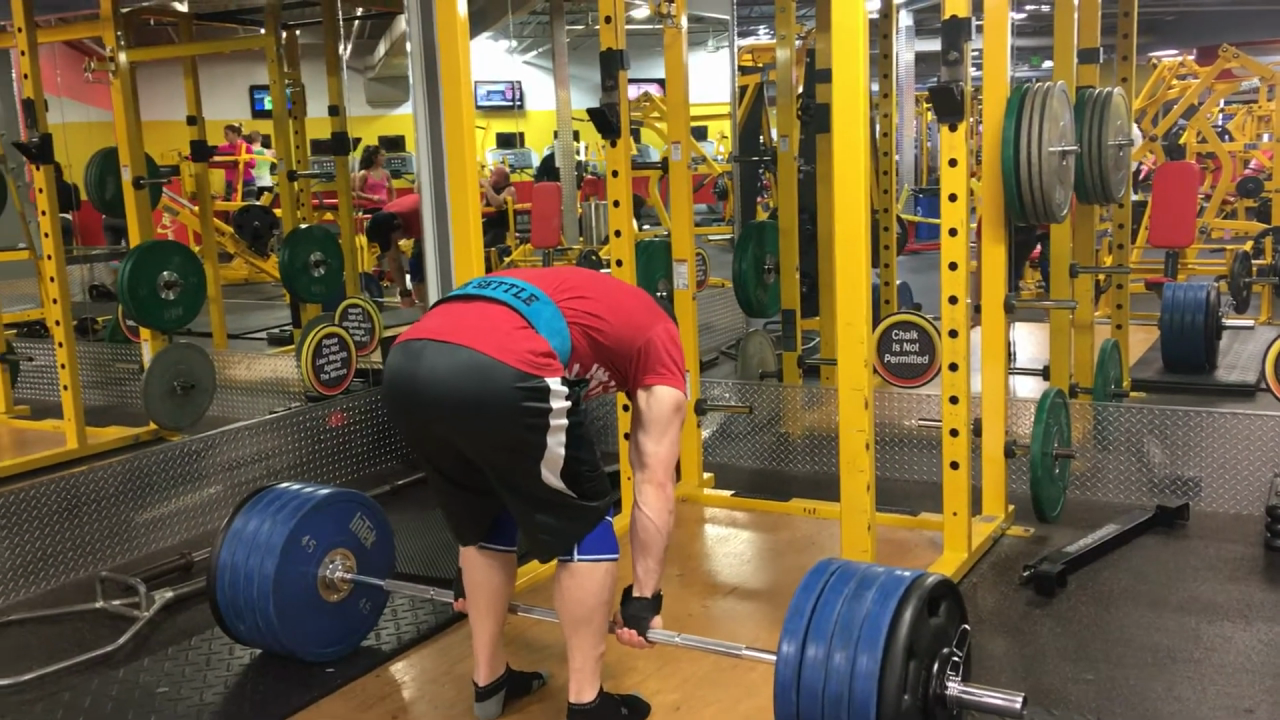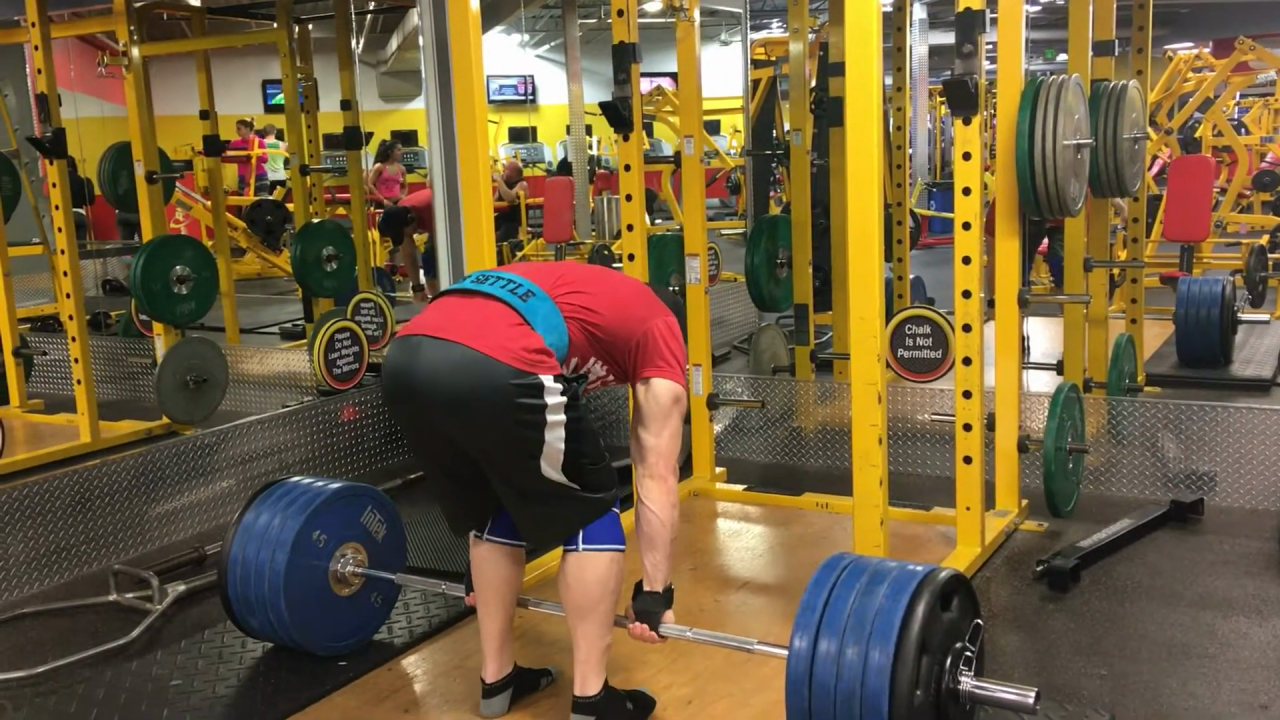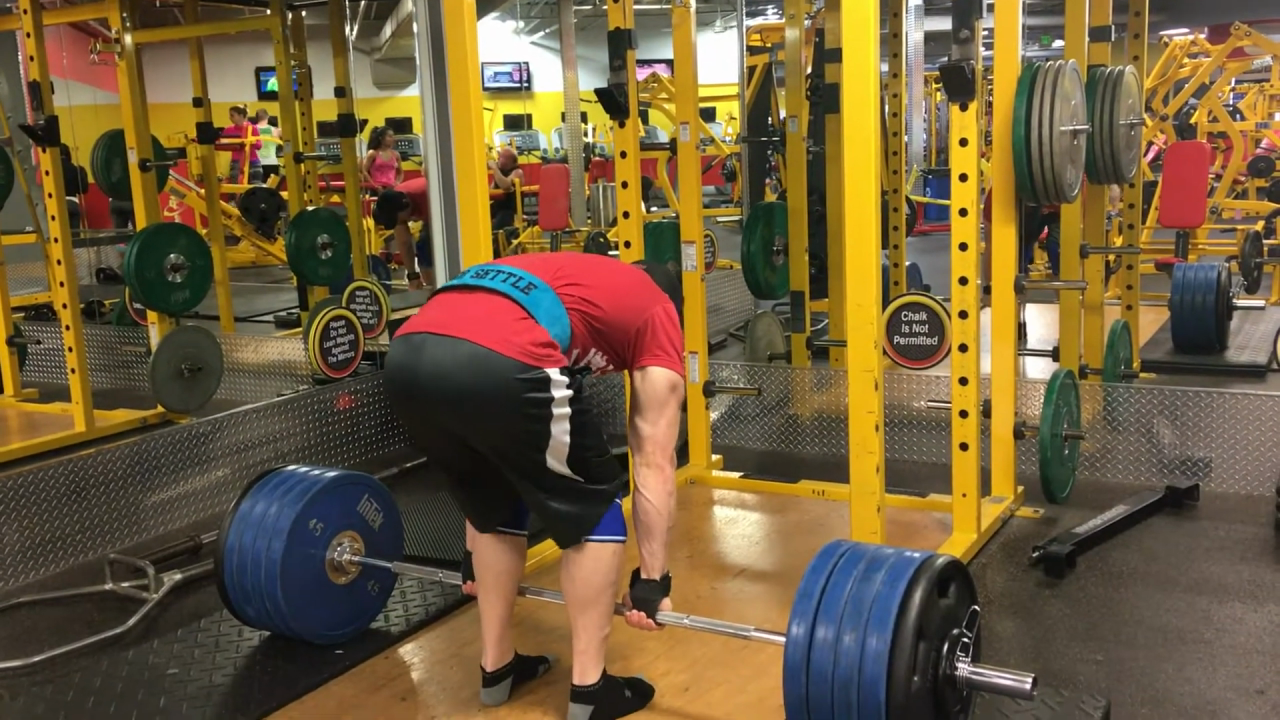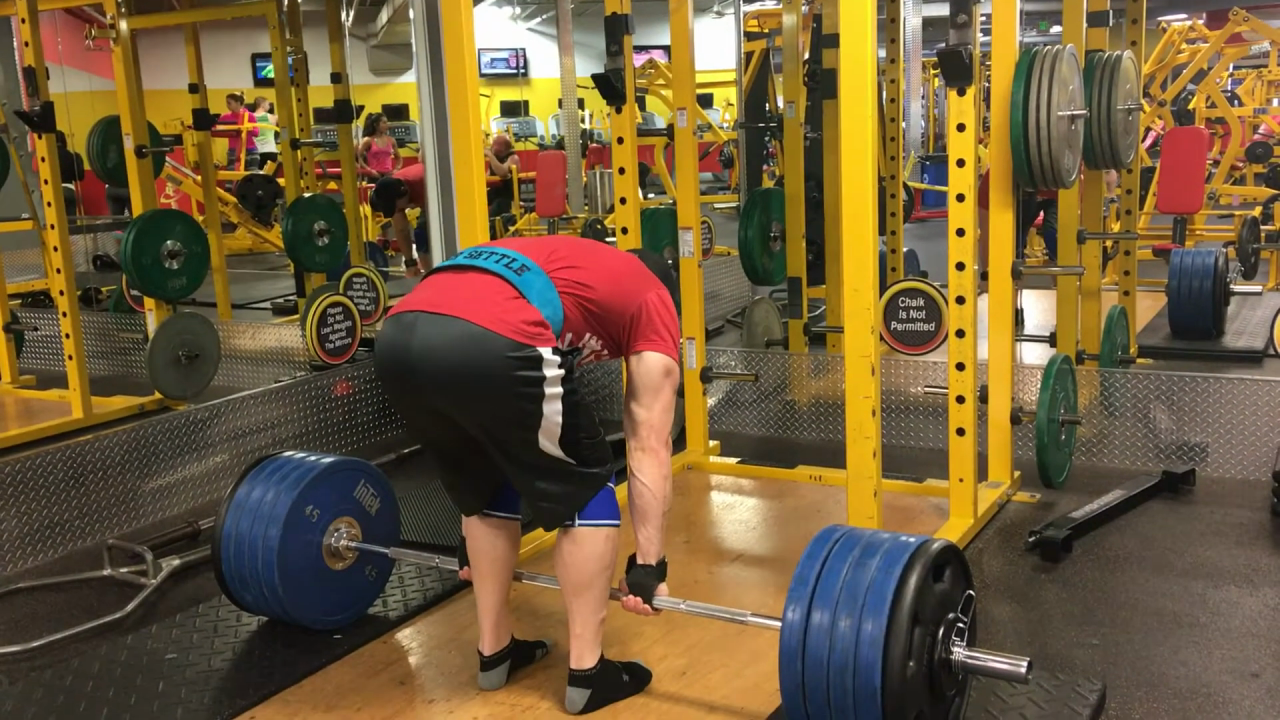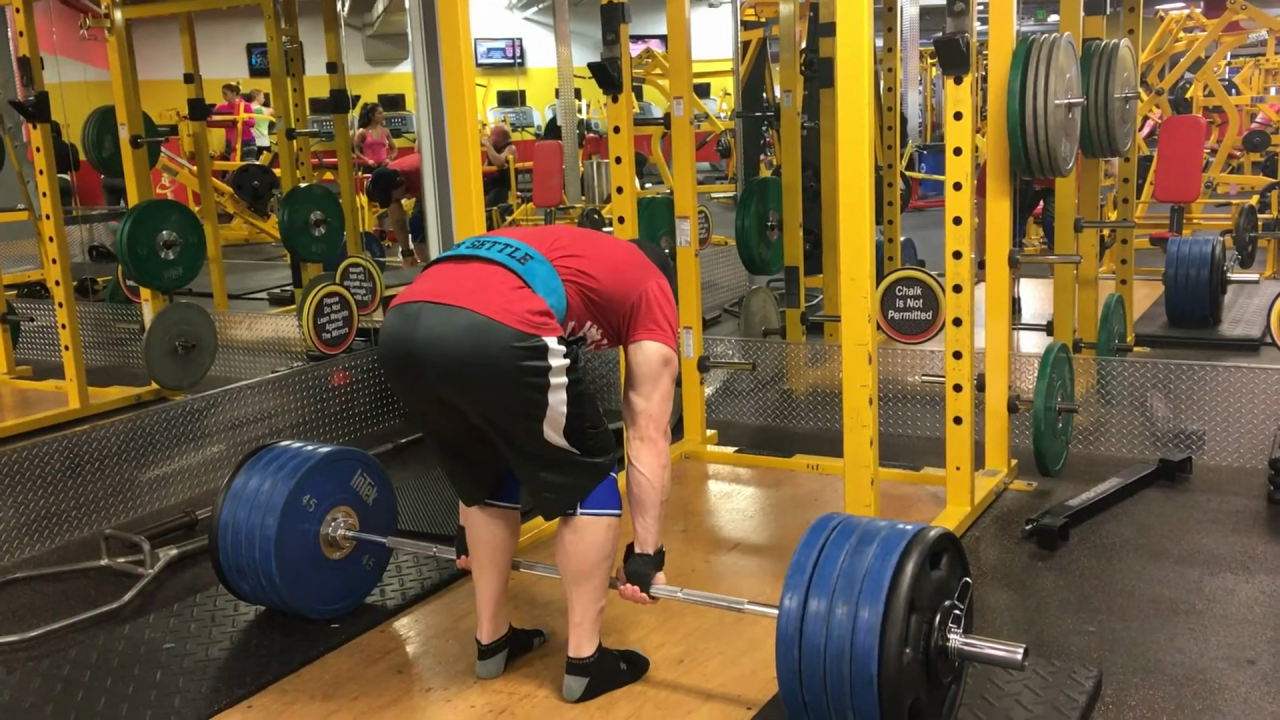
dt=0.5s
person 1, frame 1
right shoulder: (658, 338)
left elbow: (508, 469)
right elbow: (654, 481)
left wrist: (471, 575)
right wrist: (644, 597)
left hip: (407, 364)
right hip: (498, 375)
left knee: (483, 515)
right knee: (584, 524)
left ankle: (488, 681)
person 1, frame 2
right shoulder: (659, 329)
left elbow: (508, 464)
right elbow: (657, 474)
left wrist: (477, 572)
right wrist: (654, 592)
left hip: (407, 356)
right hip: (497, 369)
left knee: (494, 511)
right knee: (590, 514)
left ankle: (497, 678)
person 1, frame 3
right shoulder: (657, 314)
left elbow: (492, 455)
right elbow: (654, 461)
left wrist: (475, 556)
right wrist: (652, 580)
left hip: (408, 356)
right hip: (499, 365)
left knee: (498, 500)
right knee: (594, 505)
left ankle: (496, 667)
person 1, frame 4
right shoulder: (651, 300)
left elbow: (501, 437)
right elbow: (649, 447)
left wrist: (472, 544)
right wrist: (648, 565)
left hip: (399, 337)
right hip: (492, 345)
left knee: (489, 486)
right knee: (586, 489)
left ankle: (494, 652)
right ankle: (587, 673)
person 1, frame 5
right shoulder: (650, 288)
left elbow: (492, 425)
right elbow: (648, 434)
left wrist: (467, 531)
right wrist: (647, 554)
left hip: (403, 327)
right hip: (497, 334)
left knee: (489, 474)
right knee: (589, 479)
left ankle: (492, 641)
right ankle: (585, 663)
